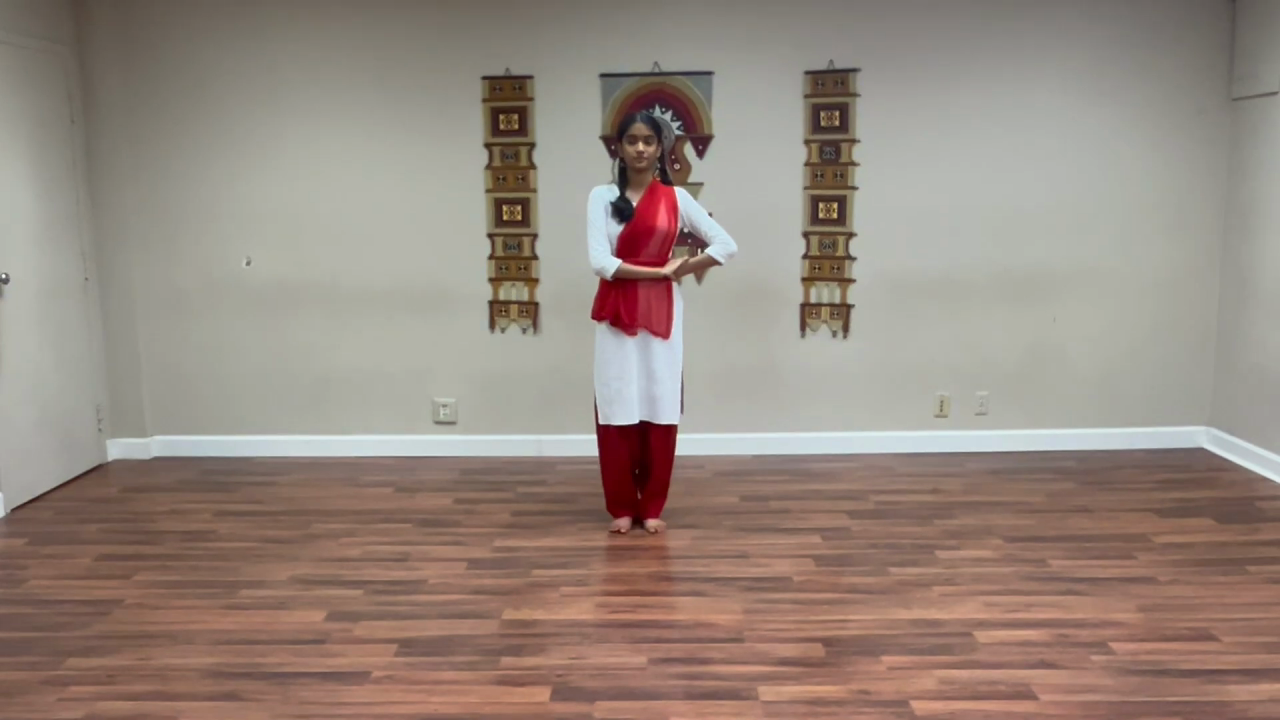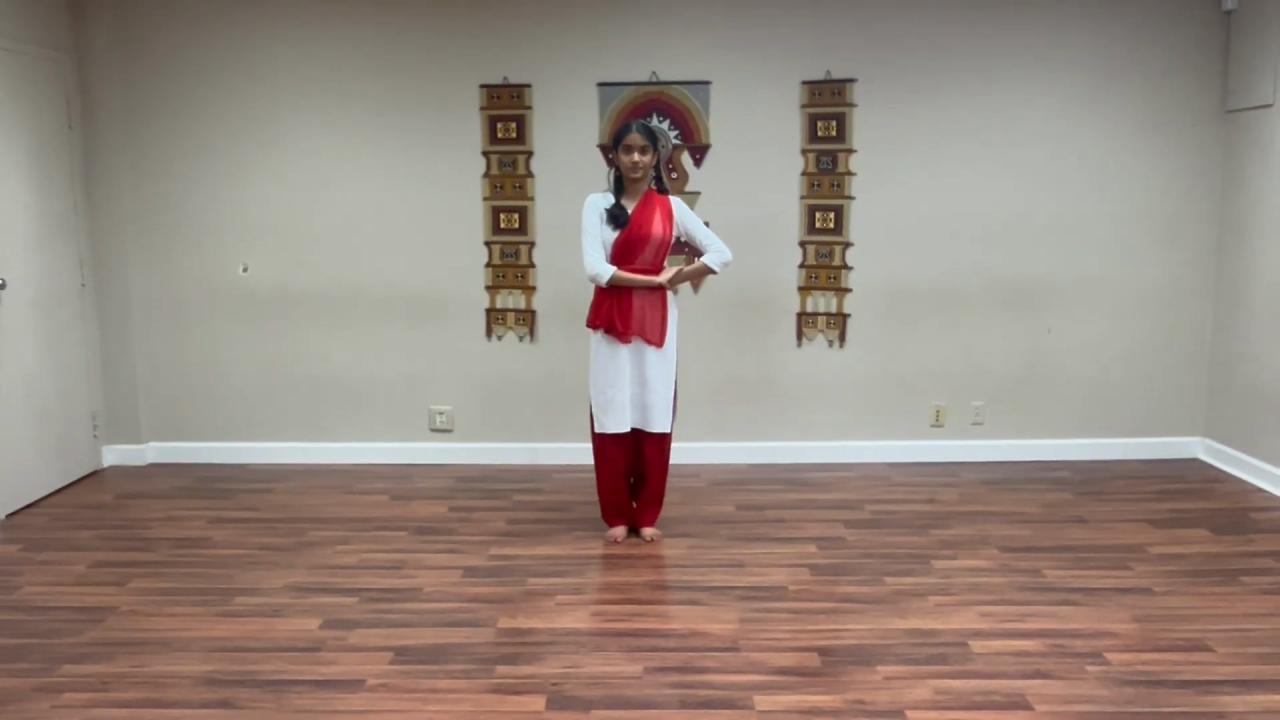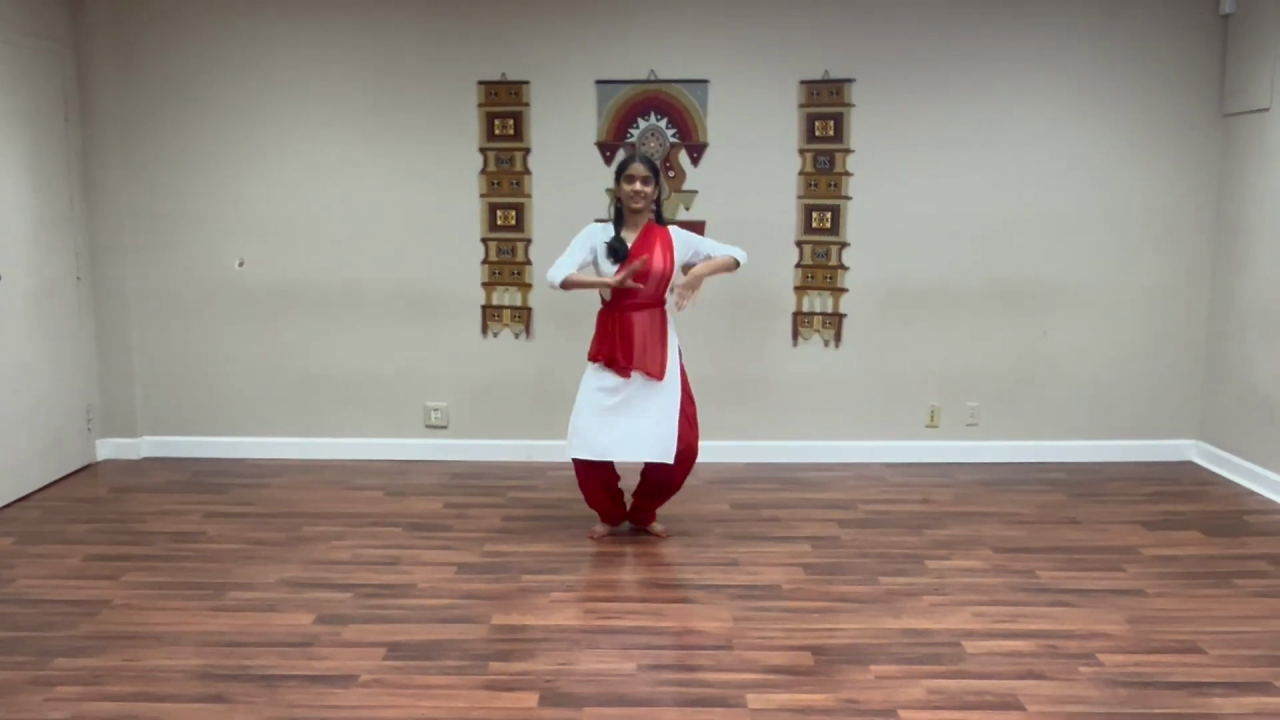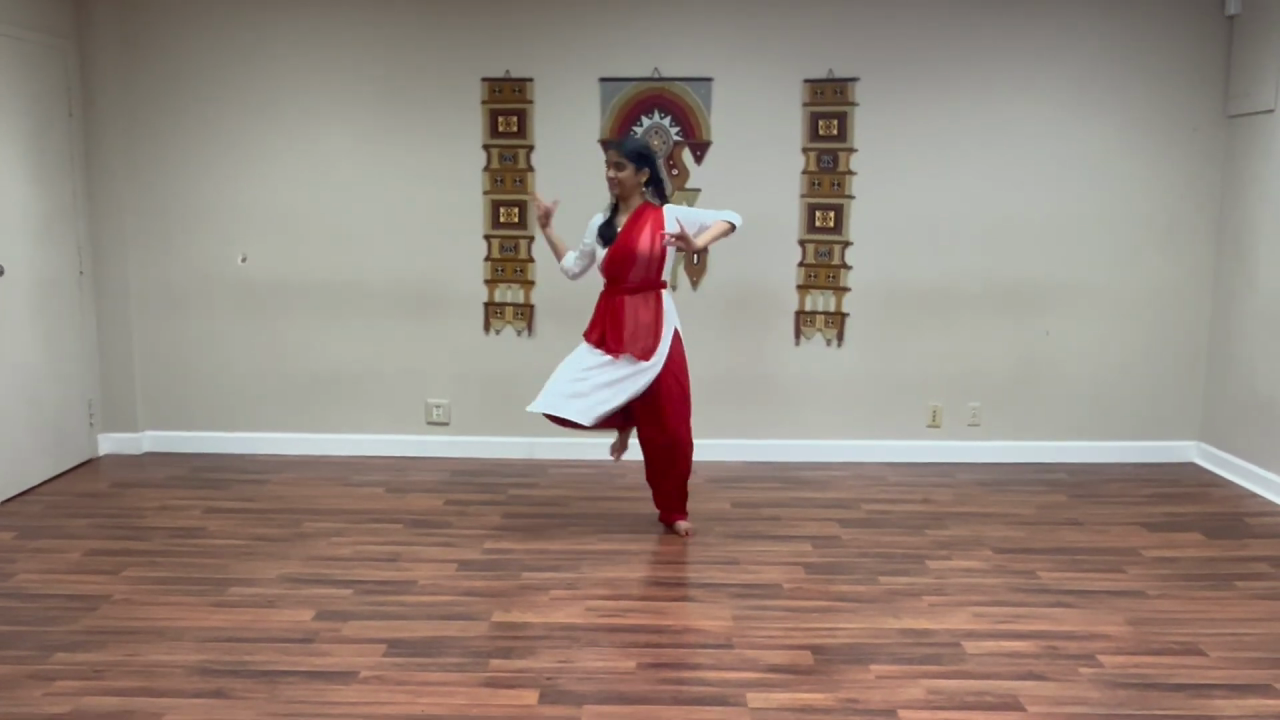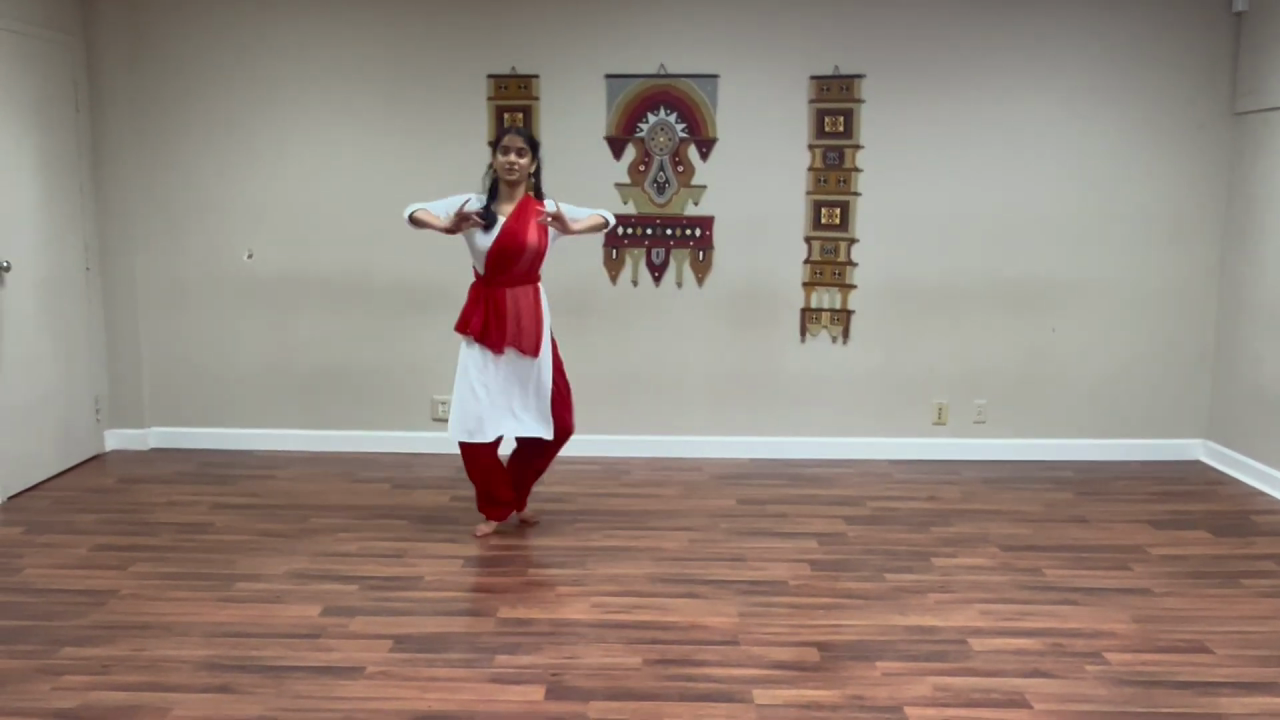
dt=1s
person 1, frame 1
left shoulder: (676, 197)
right shoulder: (602, 197)
left elbow: (725, 246)
right elbow: (600, 262)
left wrist: (680, 272)
right wrist: (659, 271)
left hip: (661, 312)
right hip: (616, 313)
left knee: (660, 407)
right knee: (616, 409)
left ankle: (651, 507)
right ankle: (621, 507)
person 1, frame 2
left shoulder: (671, 207)
right shoulder: (598, 204)
left elbow: (720, 254)
right elbow: (595, 269)
left wrist: (675, 279)
right wrist: (653, 279)
left hip: (656, 320)
right hip: (611, 321)
left knee: (654, 418)
right knee: (611, 418)
left ankle: (647, 515)
right ankle: (617, 516)
person 1, frame 3
left shoulder: (673, 237)
right shoulder: (597, 235)
left elbow: (735, 255)
right elbow: (555, 275)
left wrist: (699, 272)
right wrist: (606, 281)
left hip: (658, 349)
right hip: (610, 349)
left knee: (680, 448)
right knee: (586, 444)
left ankle: (643, 512)
right ankle: (611, 513)
person 1, frame 4
left shoulder: (669, 217)
right shoulder: (602, 224)
left elbow: (730, 219)
right elbow: (572, 268)
left wrist: (699, 243)
right wrist: (547, 227)
left hip: (655, 328)
right hip: (608, 328)
left knee: (669, 430)
right knee: (560, 402)
left ankle: (674, 511)
right ankle: (617, 420)
person 1, frame 5
left shoulder: (547, 212)
right shoulder: (473, 207)
left elbow: (607, 218)
right elbow: (414, 214)
left wrist: (573, 227)
right wrist: (447, 226)
left hip: (531, 321)
right hip: (484, 323)
left knee: (554, 423)
right knee: (474, 426)
left ankle: (514, 494)
right ankle: (497, 507)
